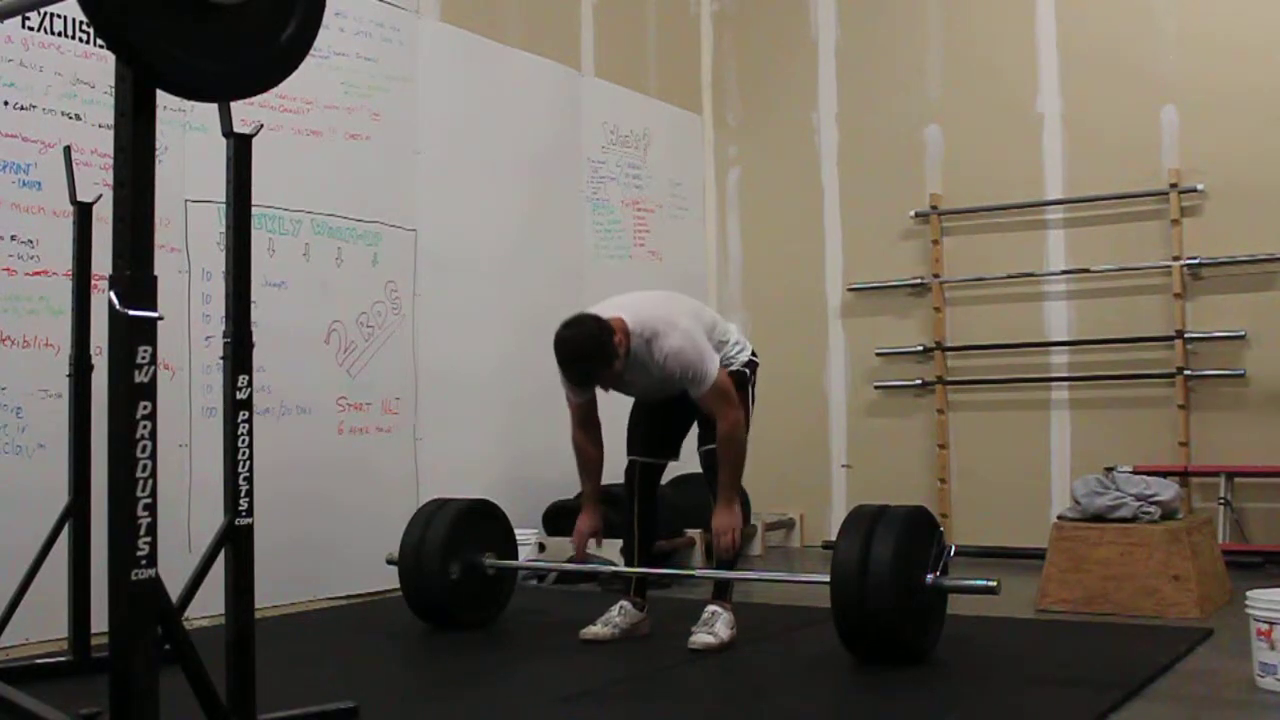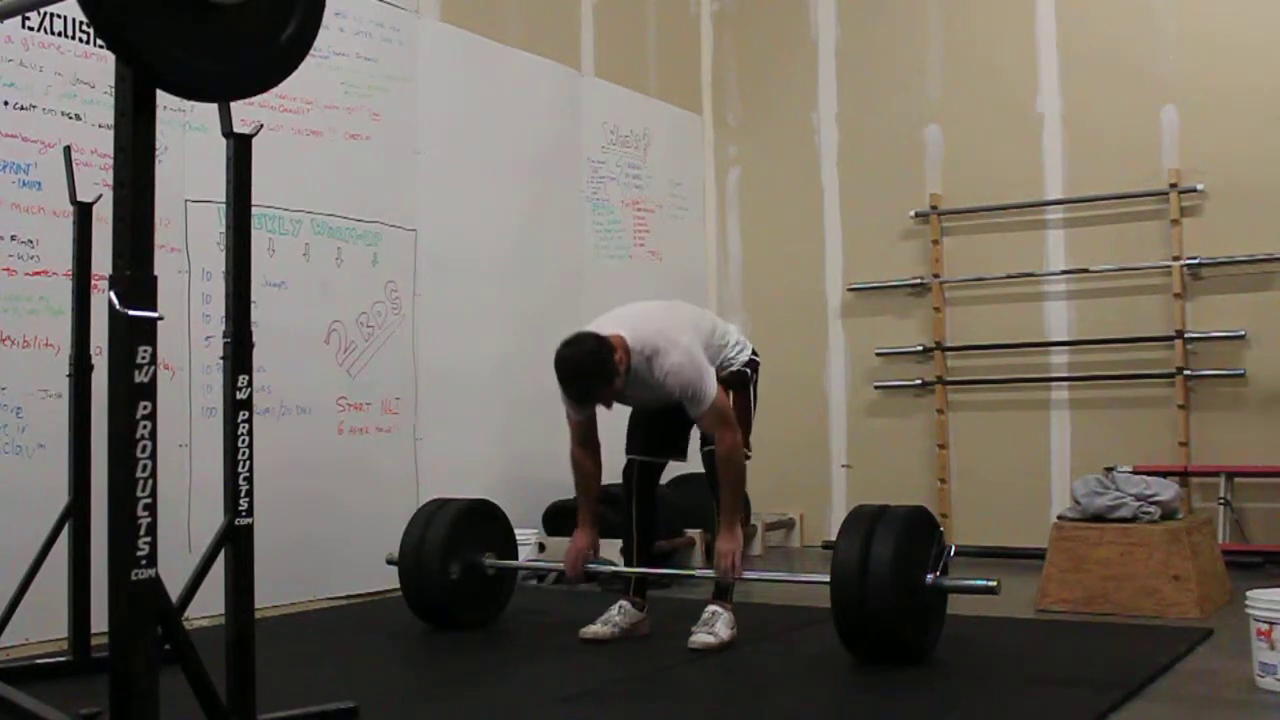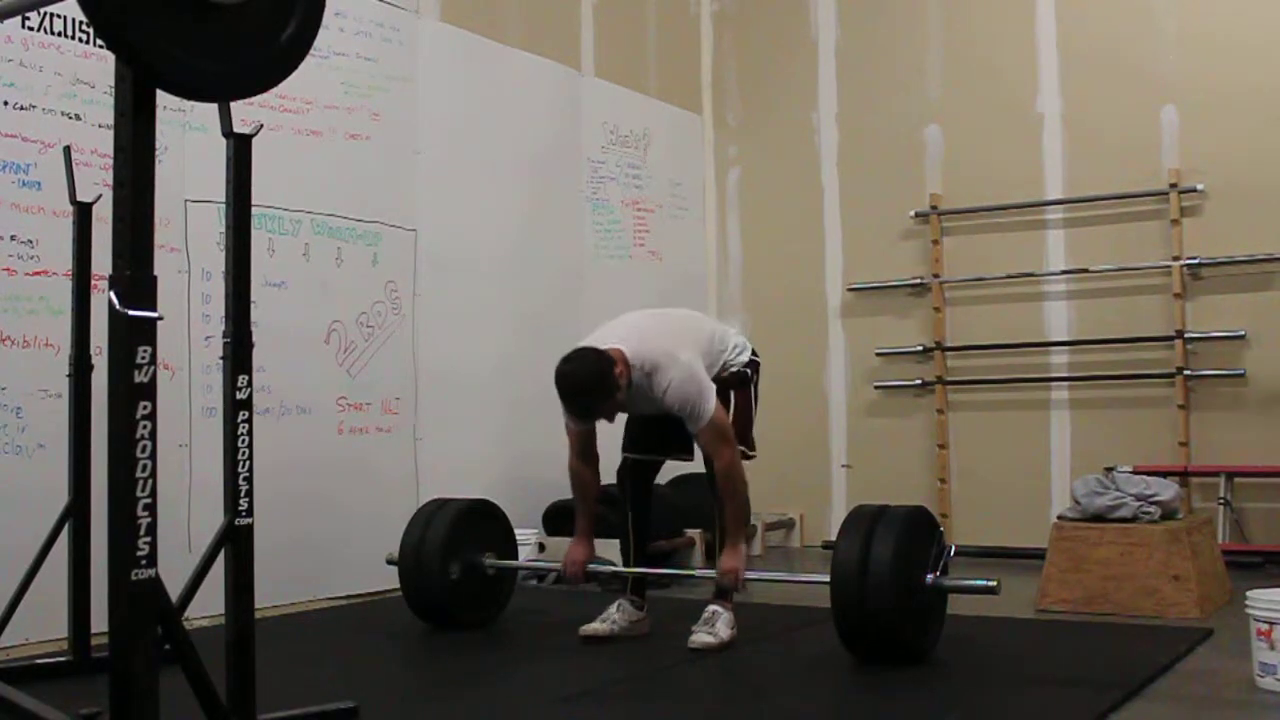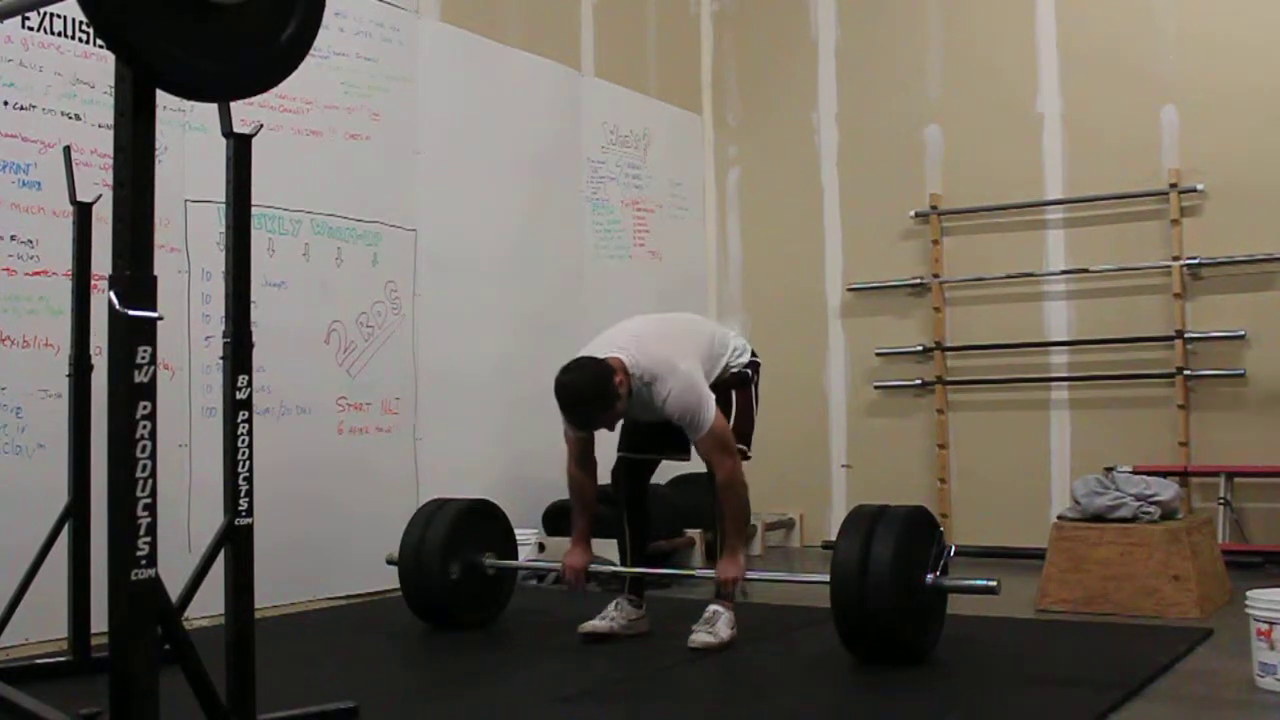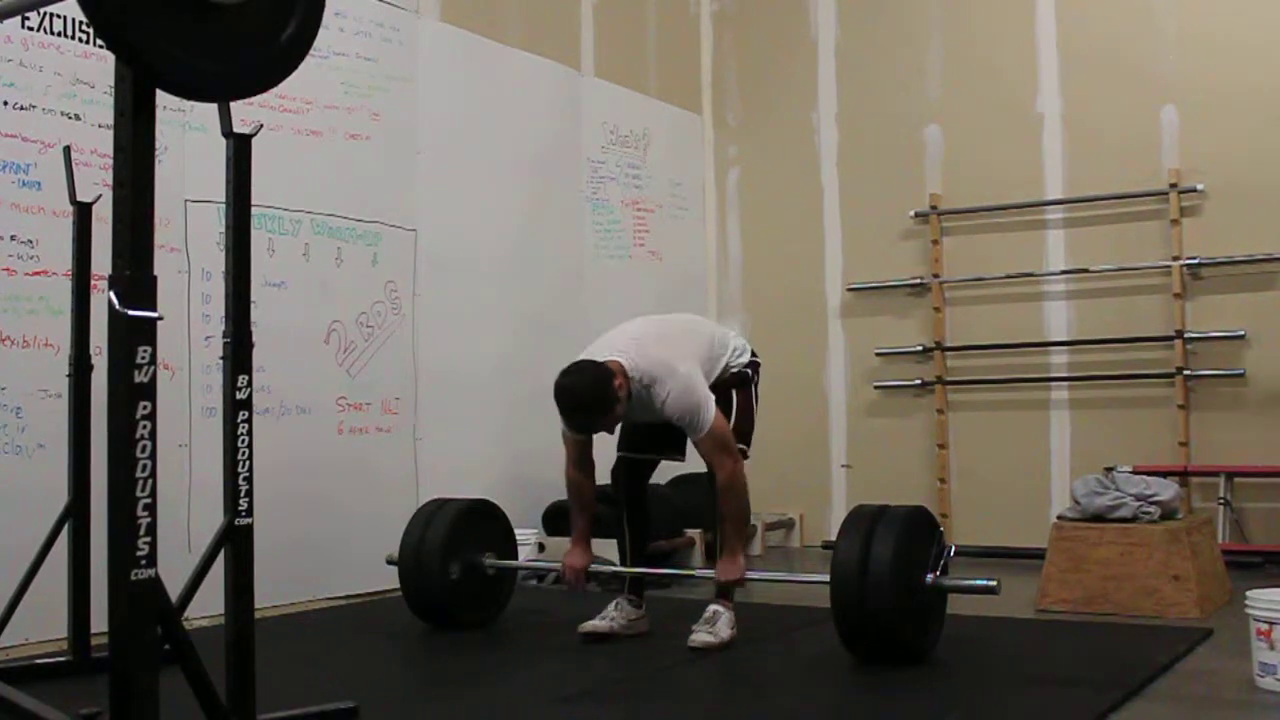
dt=0.1s
person 1, frame 1
left shoulder: (673, 342)
right shoulder: (580, 354)
left elbow: (730, 415)
right elbow: (584, 428)
left wrist: (728, 505)
right wrist: (589, 507)
left hip: (728, 367)
right hip: (658, 388)
left knee: (716, 474)
right knee: (638, 478)
left ankle: (721, 607)
right ankle: (634, 604)
person 1, frame 2
left shoulder: (673, 360)
right shoulder: (580, 369)
left elbow: (727, 438)
right elbow: (584, 448)
left wrist: (731, 530)
right wrist: (585, 526)
left hip: (725, 367)
left knee: (718, 473)
right knee: (637, 478)
left ankle: (721, 607)
right ankle: (633, 604)
person 1, frame 3
left shoulder: (673, 375)
right shoulder: (582, 379)
left elbow: (725, 455)
right elbow: (582, 458)
left wrist: (734, 547)
right wrist: (582, 537)
left hip: (726, 368)
left knee: (719, 476)
right knee: (631, 476)
left ankle: (721, 607)
right ankle: (633, 603)
person 1, frame 4
left shoulder: (674, 383)
right shoulder: (580, 387)
left elbow: (727, 466)
right elbow: (580, 465)
left wrist: (733, 553)
right wrist: (579, 543)
left hip: (727, 369)
right hip: (655, 380)
left knee: (721, 472)
right knee: (626, 476)
left ankle: (722, 607)
right ankle: (632, 604)
person 1, frame 5
left shoulder: (674, 385)
right shoulder: (581, 389)
left elbow: (728, 465)
right elbow: (578, 466)
left wrist: (733, 554)
right wrist: (579, 543)
left hip: (727, 368)
right hip: (655, 378)
left knee: (722, 472)
right knee: (626, 476)
left ankle: (722, 607)
right ankle: (632, 604)
